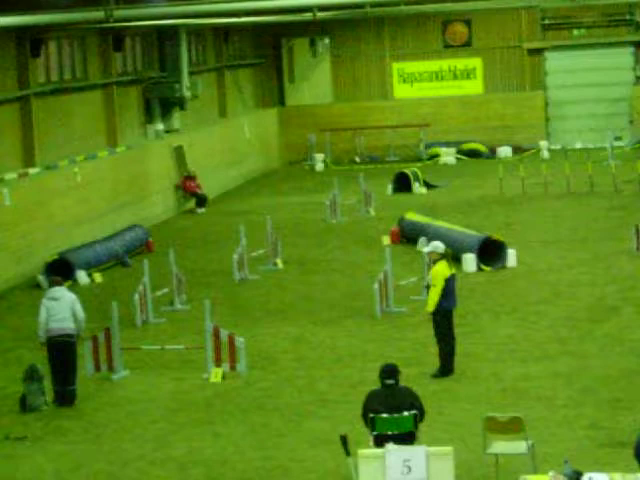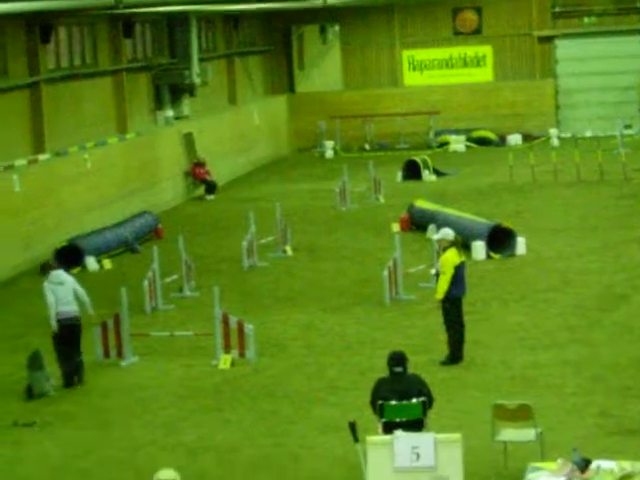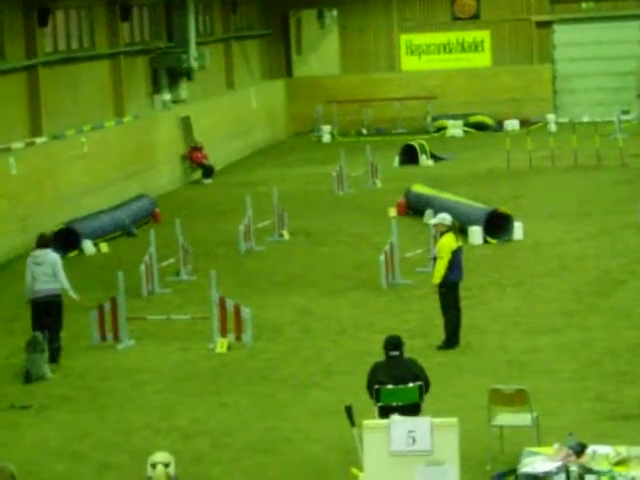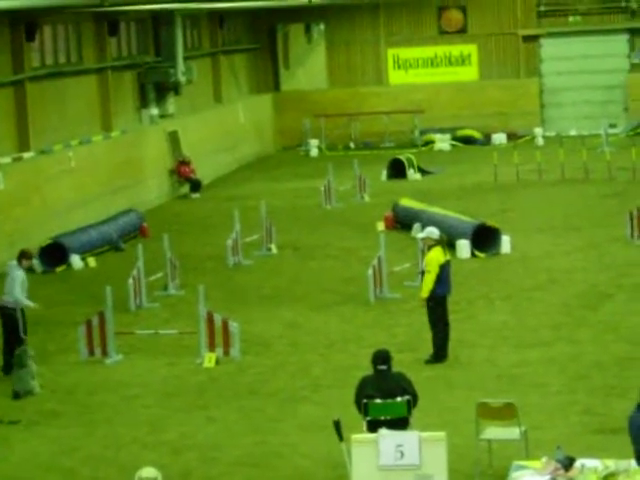
dt=0.7s
person 1, frame 1
left shoulder: (438, 269)
right shoulder: (447, 265)
left elbow: (435, 291)
left wrist: (430, 308)
left hip: (440, 307)
right hip: (448, 306)
left knee: (442, 338)
right knee: (448, 336)
left ankle: (445, 369)
right ankle: (448, 366)
person 1, frame 2
left shoulder: (447, 257)
right shoulder: (457, 252)
left elbow: (445, 278)
left wrist: (439, 296)
left hip: (450, 295)
right hip: (458, 293)
left knee: (451, 325)
right knee: (458, 324)
left ankle: (454, 356)
right ankle: (458, 354)
person 1, frame 3
left shoulder: (445, 242)
right shoulder: (454, 237)
left elbow: (442, 263)
left wrist: (436, 280)
left hip: (447, 280)
right hip: (455, 278)
left knee: (448, 310)
right knee: (454, 308)
left ankle: (450, 341)
right ankle: (454, 338)
person 1, frame 4
left shoulder: (432, 256)
right shoulder: (442, 251)
left elbow: (430, 277)
left wrist: (424, 294)
left hip: (435, 294)
right hip: (443, 292)
left knee: (436, 324)
right knee: (443, 323)
left ankle: (438, 355)
right ankle: (442, 353)
person 2, frame 1
left shoulder: (46, 299)
right shoulder: (71, 296)
left elbow: (42, 320)
right elbow: (80, 316)
left wrist: (42, 337)
right wrist: (79, 331)
left hip: (52, 336)
right hip: (68, 334)
left knee: (56, 369)
right knee: (70, 368)
left ankle: (59, 398)
right ankle: (69, 398)
person 2, frame 2
left shoulder: (47, 283)
right shoulder: (69, 278)
left elbow: (51, 303)
right elbow: (82, 294)
left wrist: (53, 323)
right wrist: (90, 309)
left hip: (60, 318)
right hip: (74, 316)
left knee: (62, 351)
right knee: (75, 349)
left ankle: (69, 380)
right ankle: (78, 374)
person 2, frame 3
left shoulder: (31, 259)
right shoulder: (54, 257)
left elbow: (28, 280)
right elbow: (61, 277)
left wrist: (29, 296)
right wrist: (70, 291)
left hip: (38, 297)
right hip: (54, 295)
left knee: (37, 327)
right knee: (54, 328)
right ankle: (54, 356)
person 2, frame 4
left shoulder: (13, 269)
right shoulder: (18, 273)
right elbow: (16, 293)
right wrist: (28, 303)
right hip: (14, 308)
right knee: (20, 339)
